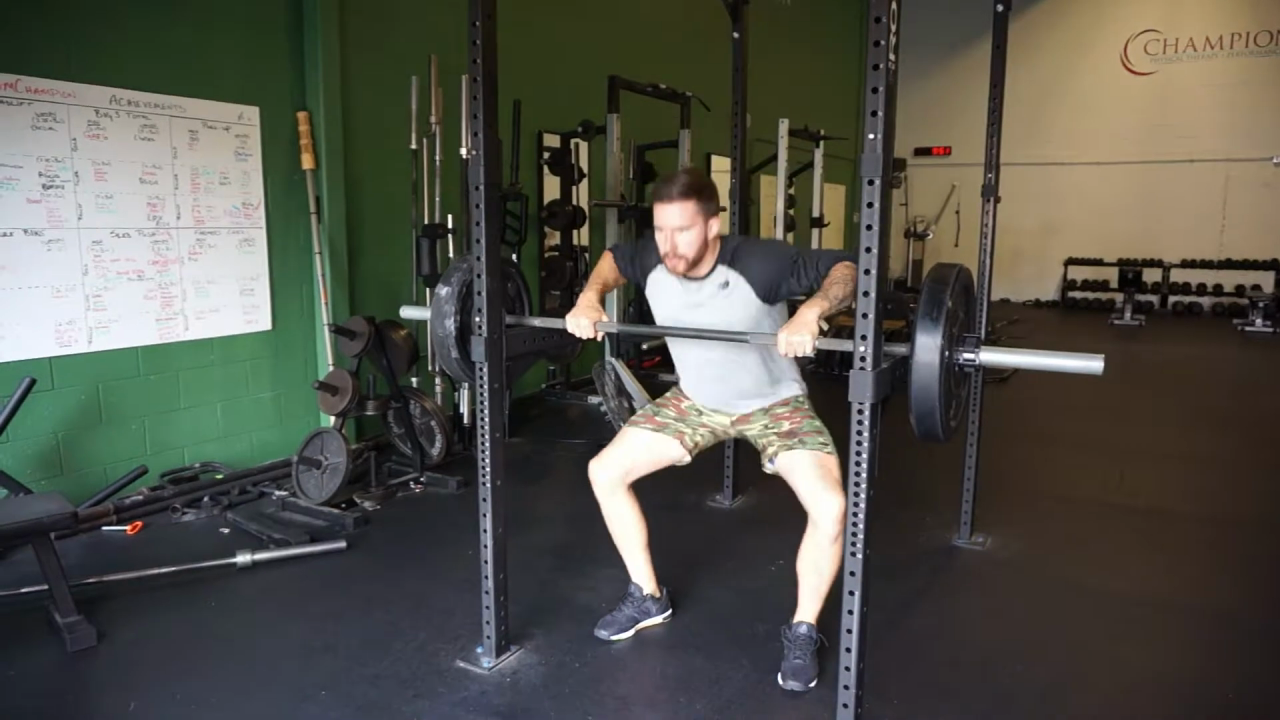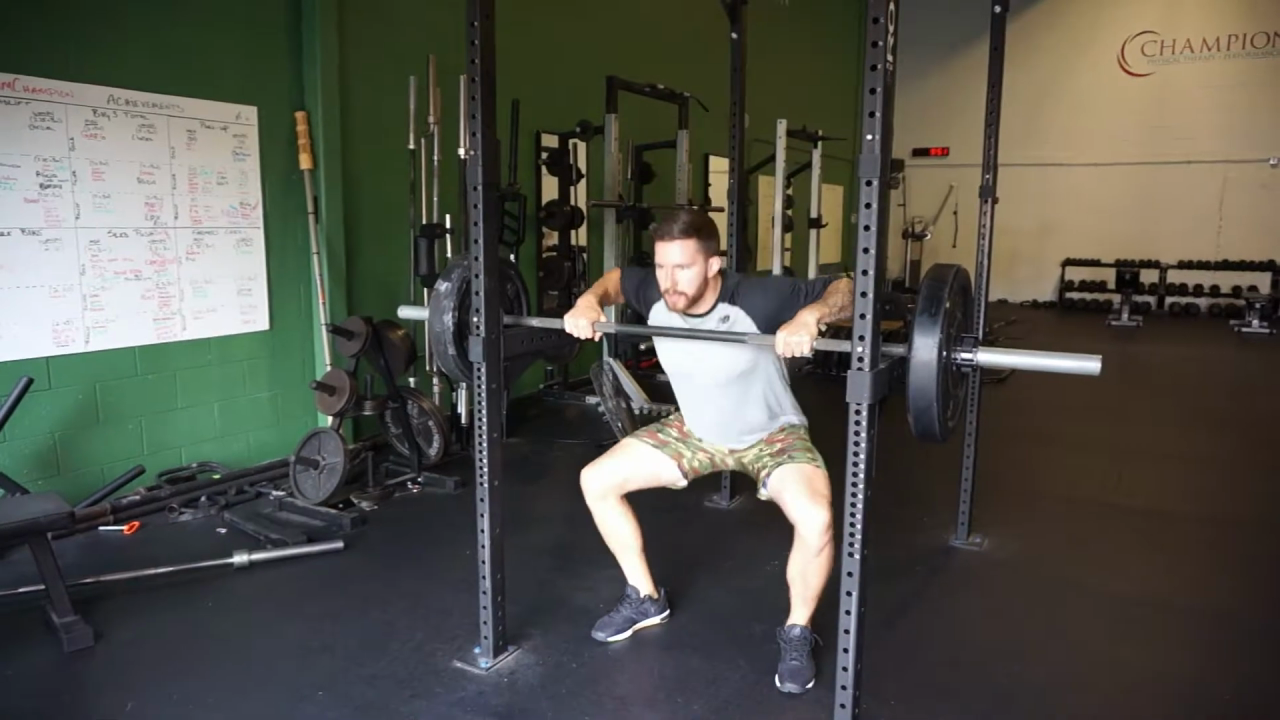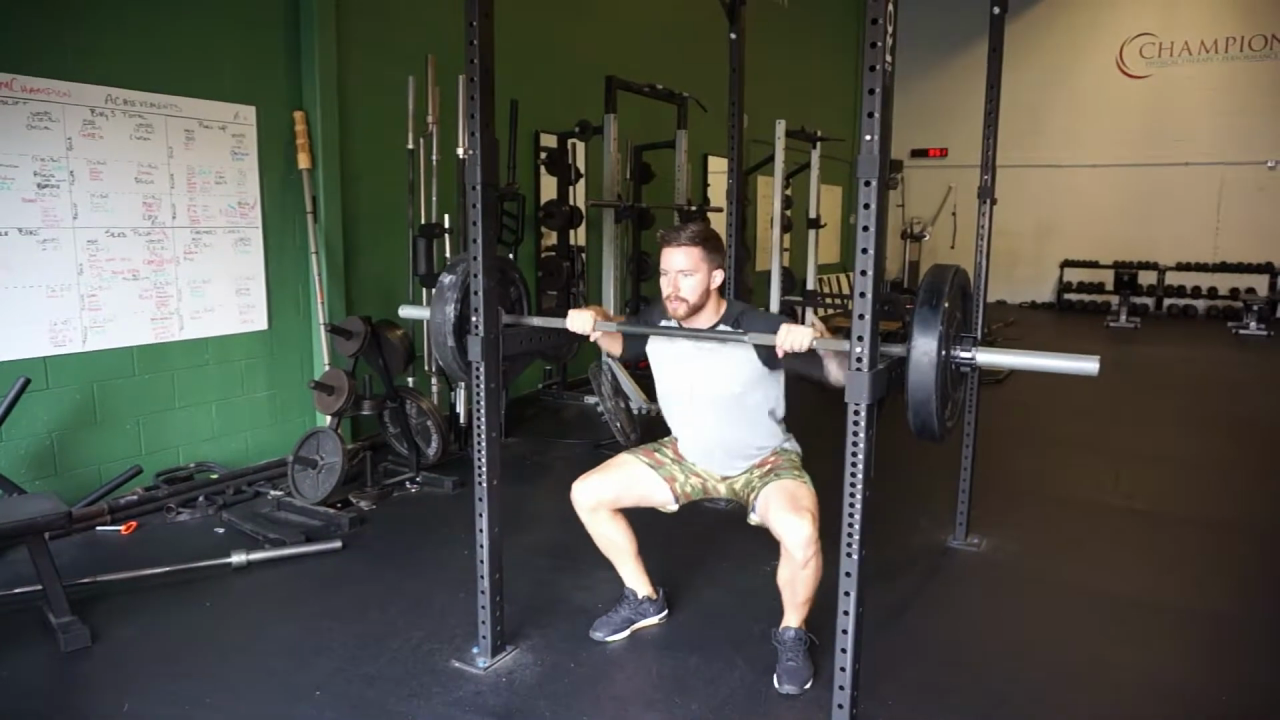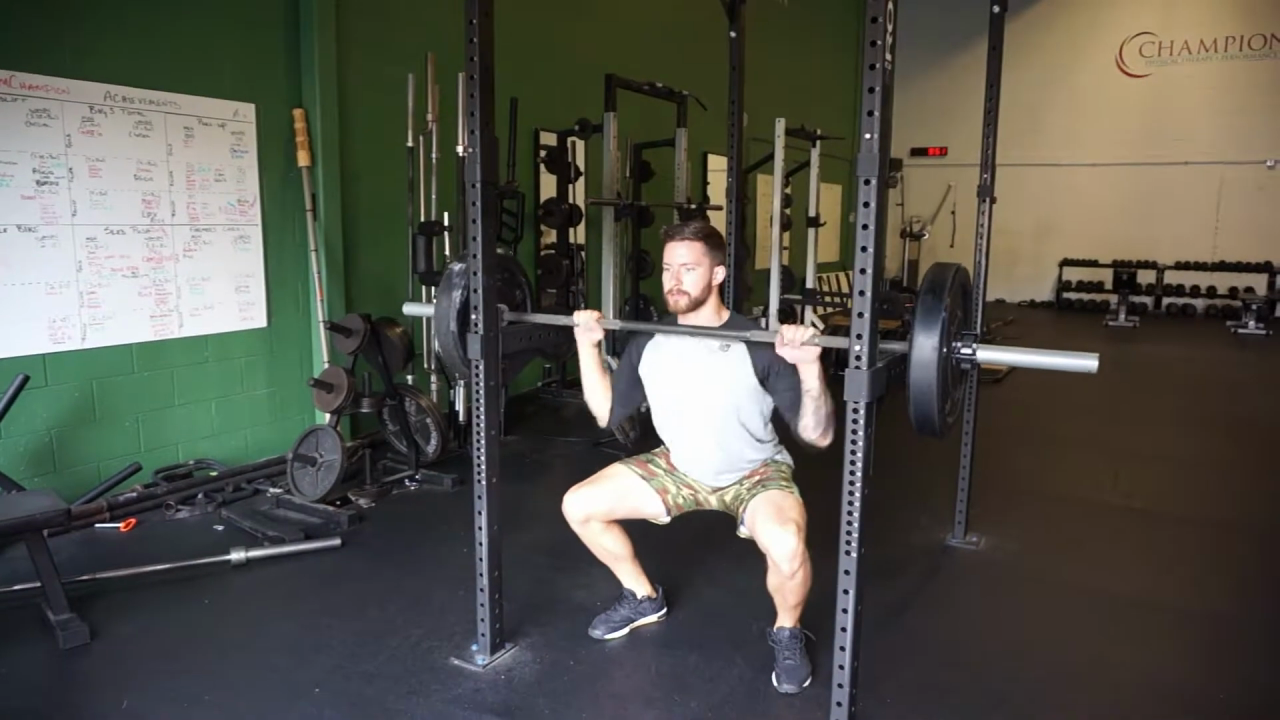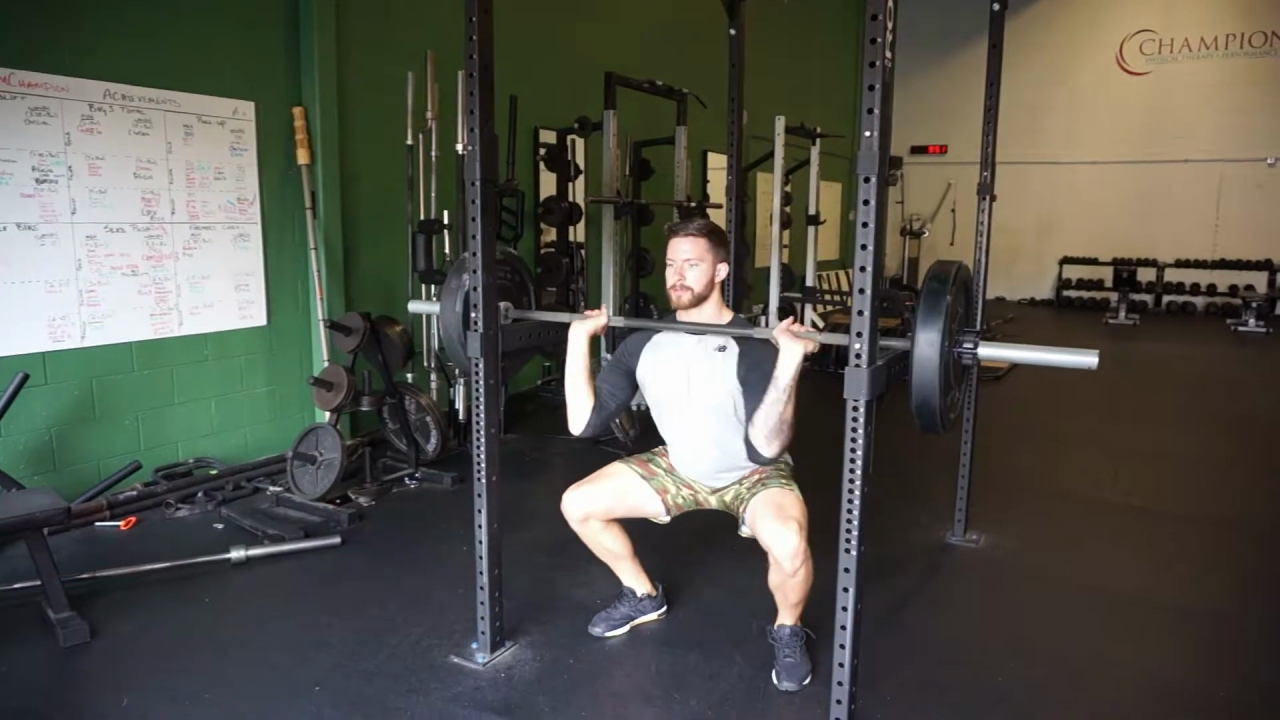
dt=0.2s
person 1, frame 1
left shoulder: (758, 263)
right shoulder: (651, 263)
left elbow: (846, 267)
right elbow: (611, 259)
left wrist: (813, 311)
right wrist: (589, 297)
left hip: (774, 403)
right hip: (694, 400)
left knee: (829, 508)
right knee: (605, 472)
left ankle: (802, 633)
right ankle: (648, 598)
person 1, frame 2
left shoulder: (757, 299)
right shoulder: (655, 297)
left elbow: (843, 290)
right elbow: (620, 278)
left wrist: (809, 320)
right wrist: (591, 301)
left hip: (772, 434)
right hip: (695, 431)
left knee: (816, 520)
right knee: (596, 481)
left ankle: (796, 634)
right ankle: (646, 599)
person 1, frame 3
left shoulder: (759, 330)
right shoulder: (656, 324)
left elbow: (843, 373)
right elbow: (621, 345)
left wrist: (814, 341)
right wrist: (596, 322)
left hip: (763, 460)
right hip: (687, 455)
left knee: (799, 533)
right knee: (587, 495)
left ankle: (792, 634)
right ankle: (644, 599)
person 1, frame 4
left shoulder: (756, 347)
right shoulder: (646, 343)
left elbow: (819, 435)
right elbow: (608, 413)
left wrist: (806, 363)
right wrist: (587, 343)
left hip: (754, 473)
right hip: (679, 467)
left knee: (785, 544)
right knee: (578, 506)
left ankle: (786, 634)
right ankle: (643, 597)
person 1, frame 5
left shoulder: (752, 348)
right shoulder: (643, 344)
left elbow: (765, 448)
right elbow: (584, 423)
left wrist: (789, 361)
right wrist: (579, 338)
left hip: (751, 474)
right hip: (679, 466)
left knee: (787, 543)
right knee: (577, 505)
left ankle: (787, 631)
right ankle: (643, 596)
